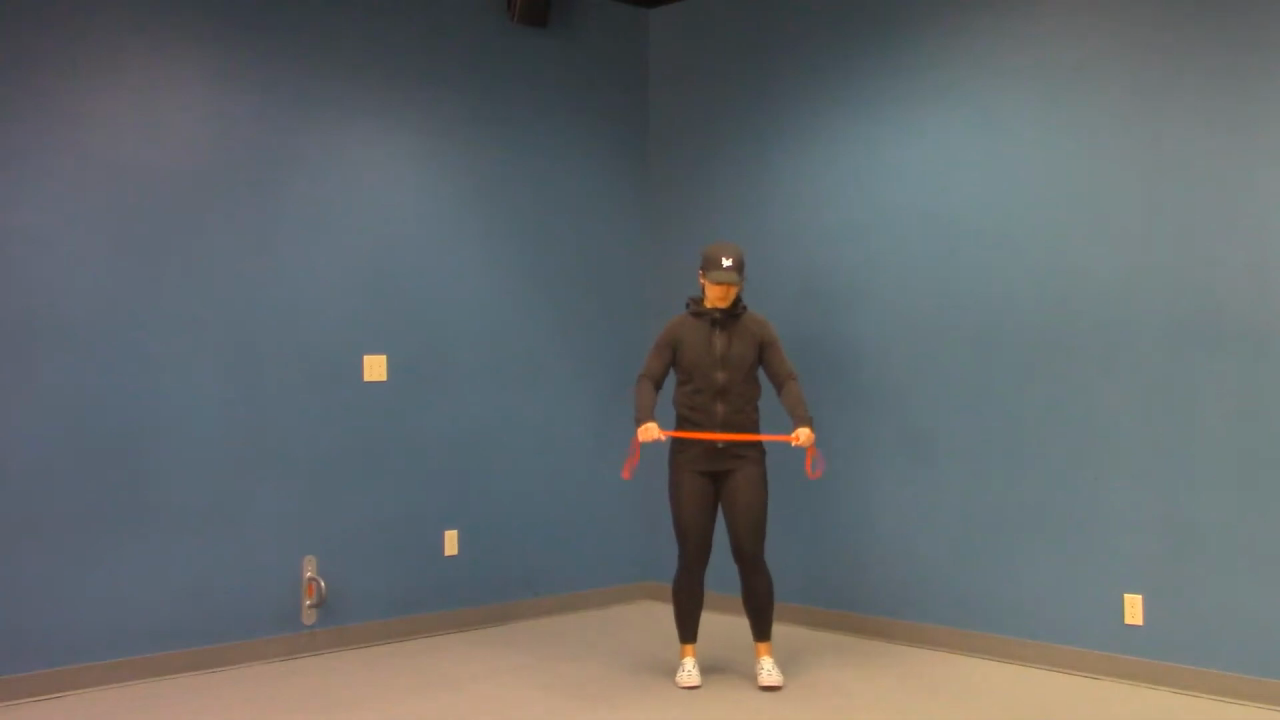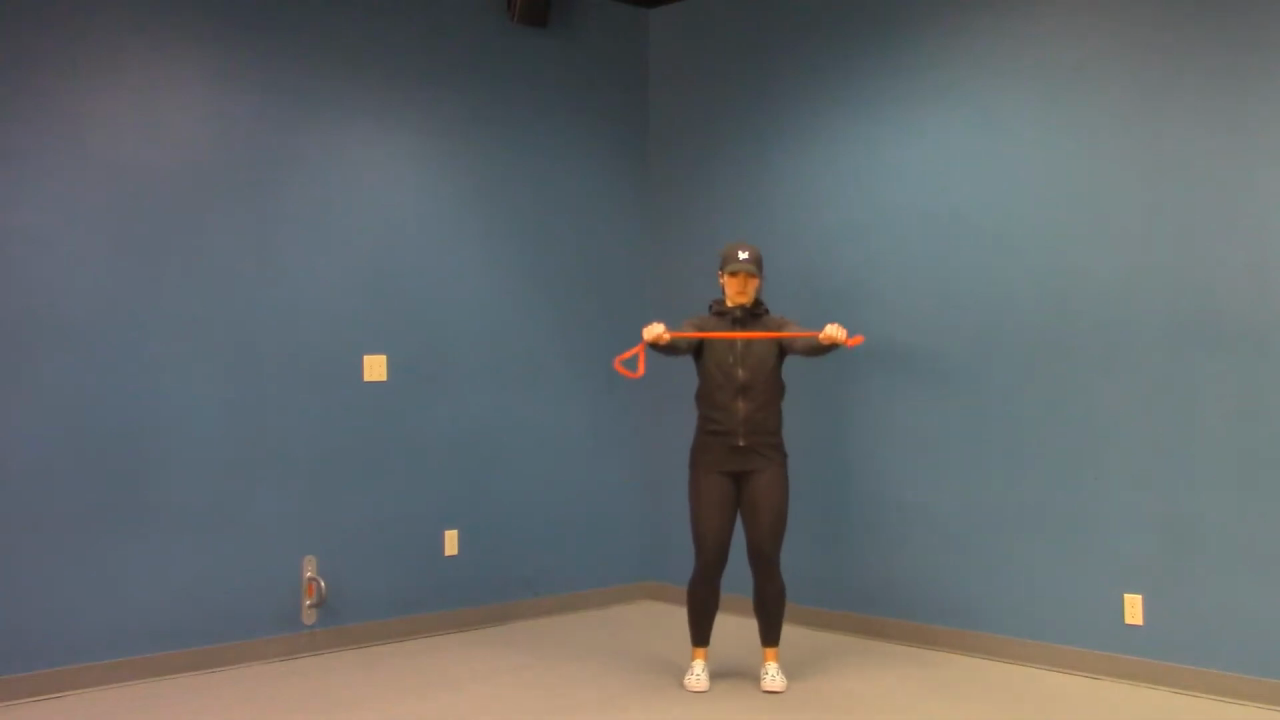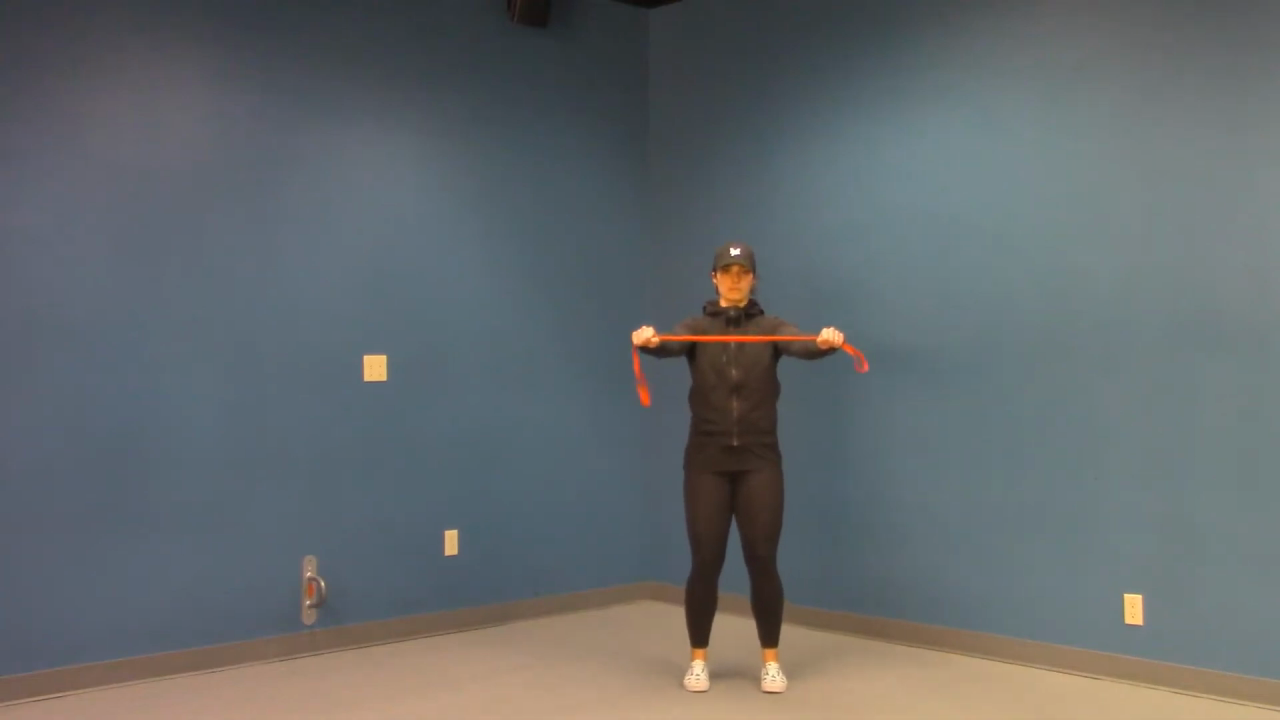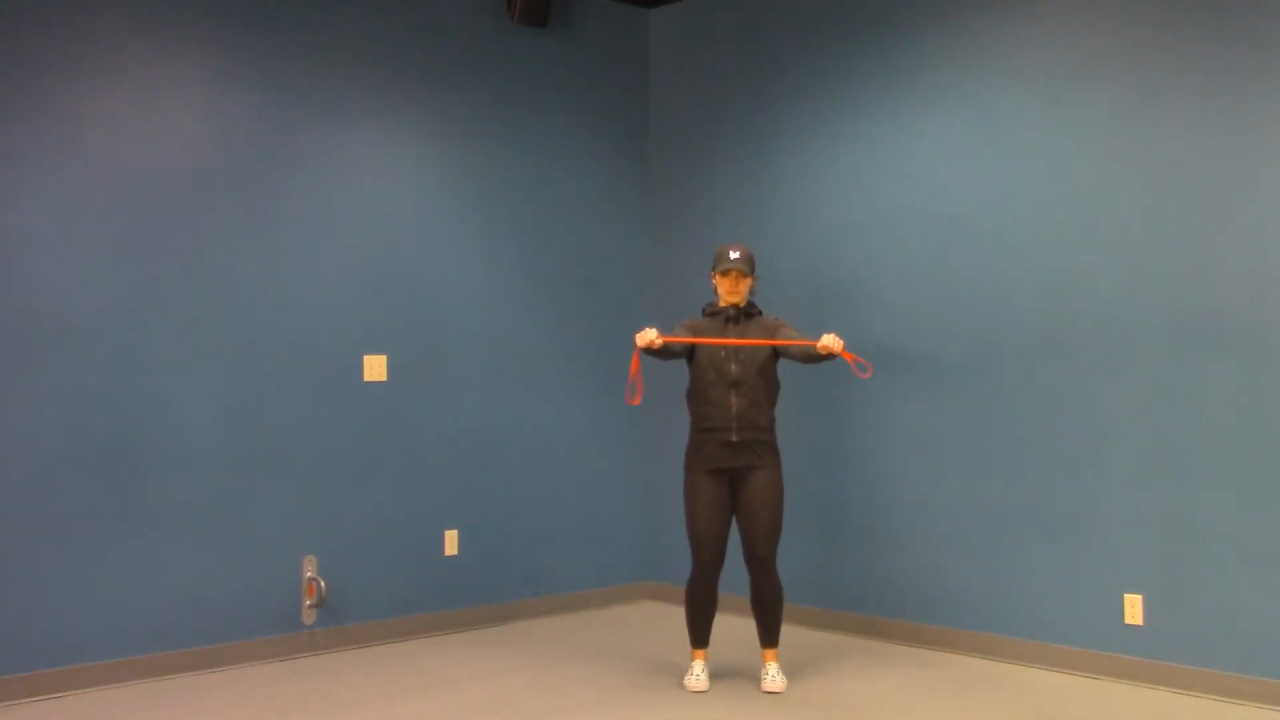
dt=0.5s
person 1, frame 1
left shoulder: (757, 328)
right shoulder: (678, 329)
left elbow: (785, 379)
right elbow: (648, 379)
left wrist: (802, 421)
right wrist: (645, 418)
left hip: (744, 456)
right hip: (691, 457)
left knee: (751, 556)
right knee: (692, 559)
left ankle: (764, 656)
right ankle: (688, 656)
person 1, frame 2
left shoulder: (776, 326)
right shoulder: (703, 325)
left elbow: (804, 342)
right elbow: (678, 342)
left wrist: (828, 338)
right wrist: (657, 337)
left hip: (764, 458)
right hip: (712, 457)
left knee: (765, 561)
right knee: (708, 561)
left ankle: (770, 660)
right ankle: (698, 658)
person 1, frame 3
left shoulder: (770, 327)
right shoulder: (696, 327)
left elbow: (798, 345)
right elbow: (671, 344)
left wrist: (824, 342)
right wrist: (650, 341)
left hip: (759, 459)
right hip: (707, 460)
left knee: (762, 561)
right knee: (706, 563)
left ankle: (771, 660)
right ankle: (698, 659)
person 1, frame 4
left shoulder: (769, 328)
right shoulder: (696, 329)
left elbow: (798, 348)
right elbow: (672, 348)
left wrist: (824, 348)
right wrist: (652, 342)
left hip: (758, 459)
right hip: (706, 460)
left knee: (762, 562)
right knee: (705, 564)
left ankle: (770, 660)
right ankle: (698, 659)
